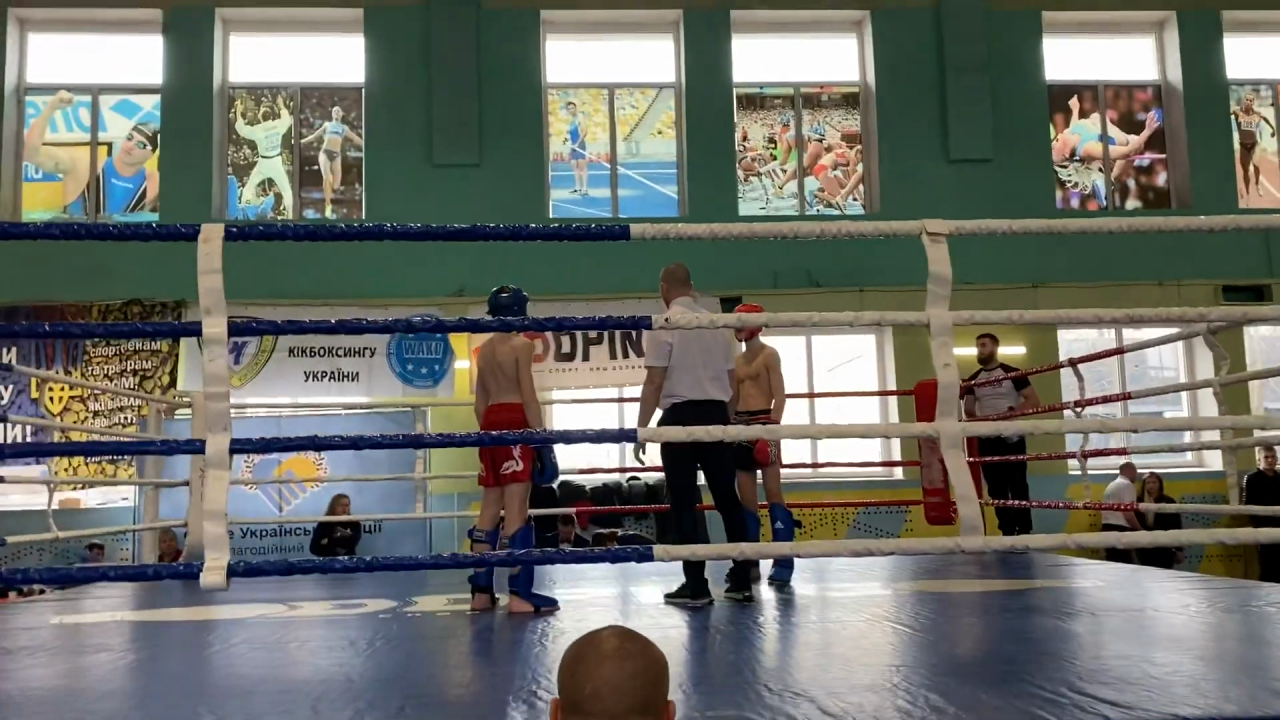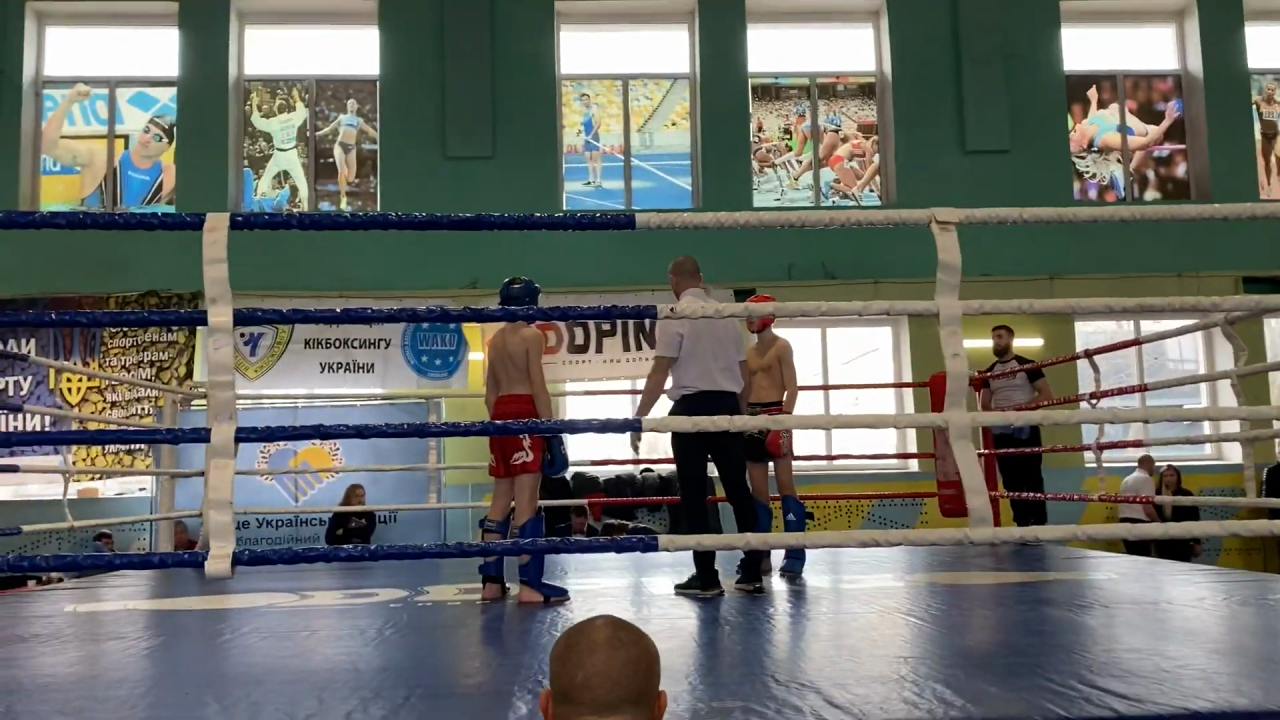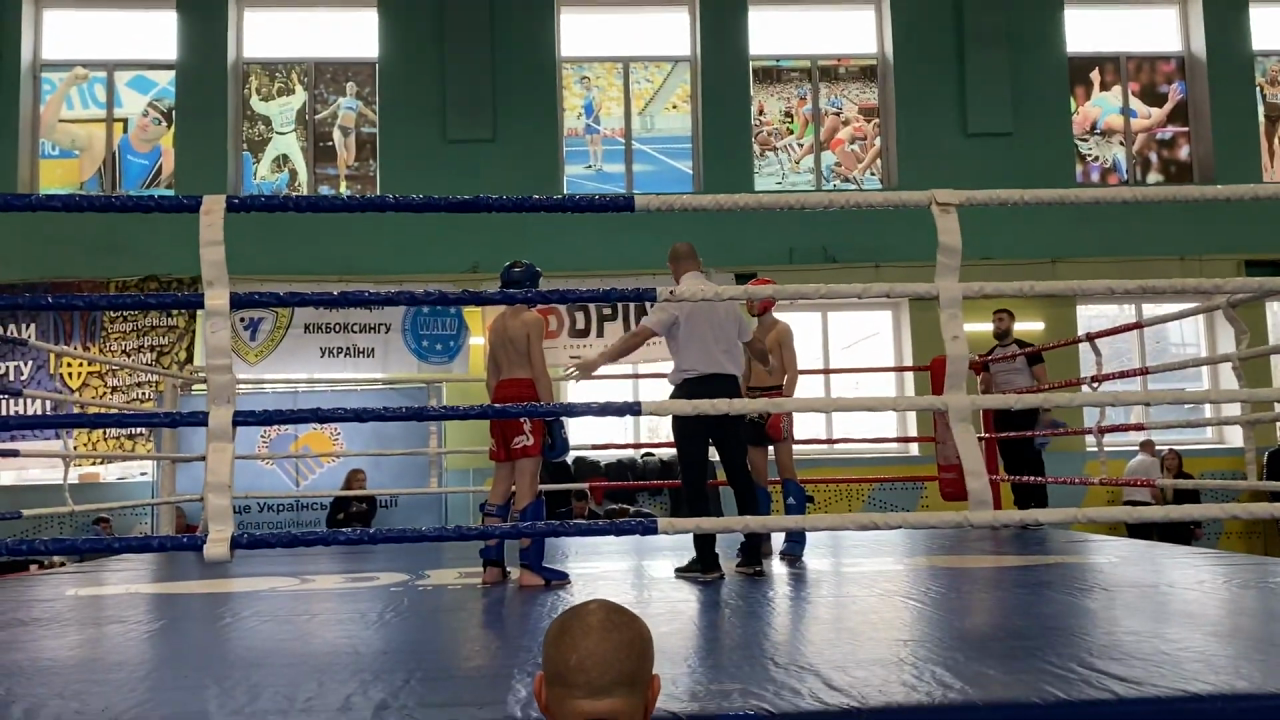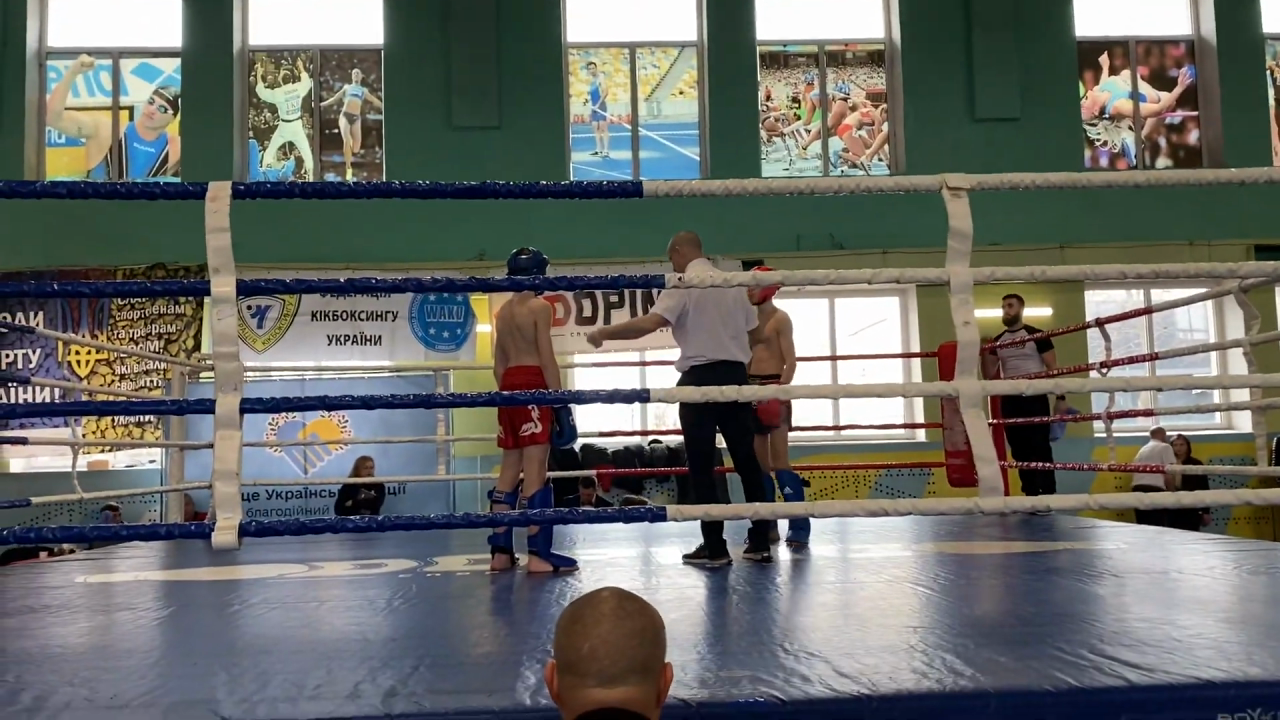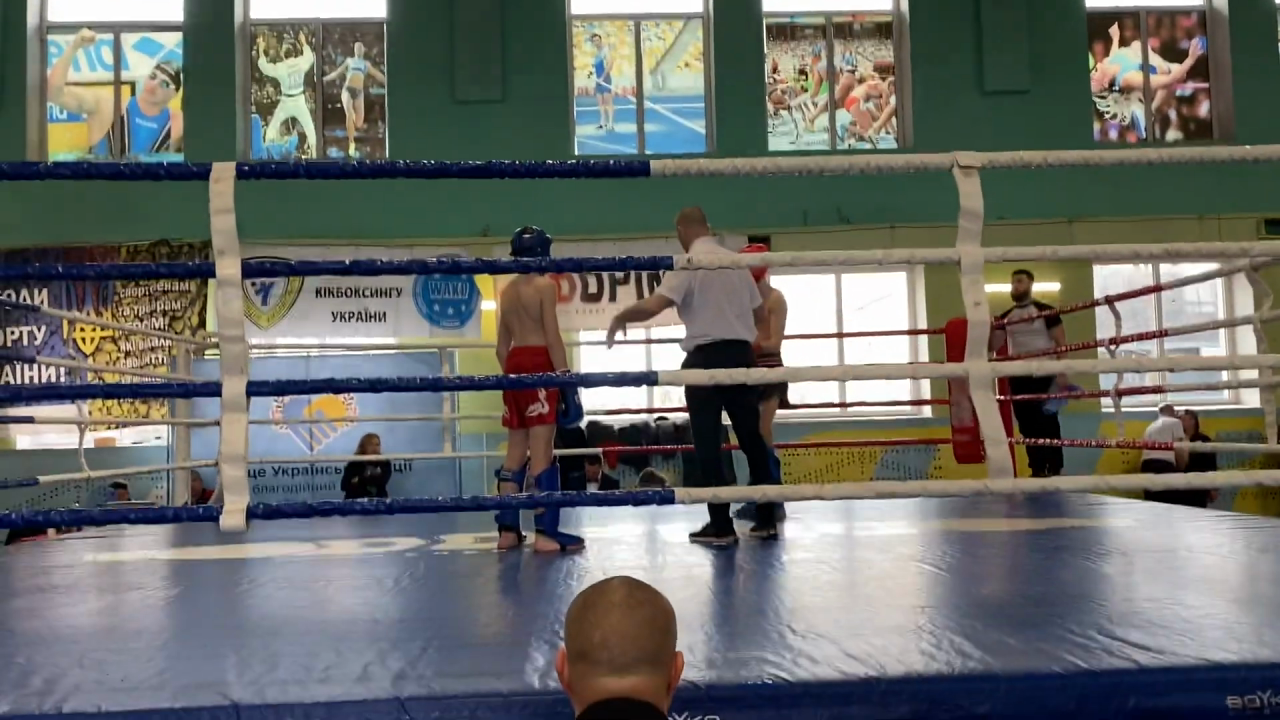
dt=0.3s
person 1, frame 1
left shoulder: (664, 324)
right shoulder: (716, 324)
left elbow: (654, 383)
right elbow: (731, 382)
left wrist: (641, 429)
left hip: (680, 417)
right hip: (715, 415)
left knee: (684, 503)
right knee: (727, 497)
left ankle: (696, 586)
right ankle: (742, 581)
person 1, frame 2
left shoulder: (674, 316)
right shoulder: (726, 314)
left elbow: (660, 371)
right elbow: (744, 372)
left wrist: (640, 417)
right wrist: (738, 411)
left hip: (692, 408)
right hip: (727, 406)
left knee: (694, 495)
right knee: (738, 489)
left ankle: (706, 577)
right ankle: (752, 572)
person 1, frame 3
left shoulder: (675, 299)
right shoulder: (726, 298)
left elbow: (639, 336)
right elbow: (756, 345)
left wrist: (597, 361)
right wrist: (767, 363)
left hip: (693, 392)
right hip: (729, 389)
left knee: (695, 478)
right knee: (739, 471)
left ankle: (707, 561)
right ankle: (753, 555)
person 1, frame 4
left shoulder: (683, 286)
right shoulder: (732, 284)
left elbow: (648, 324)
right elbow: (756, 334)
left wrist: (604, 333)
left hip: (700, 379)
right hip: (735, 376)
left knee: (702, 465)
right knee: (746, 458)
left ankle: (714, 547)
right ankle: (760, 541)
person 1, frame 5
left shoulder: (688, 264)
left elbow: (652, 306)
right elbow: (761, 314)
left wrist: (619, 318)
left hip: (706, 358)
right hip: (741, 355)
left knee: (708, 443)
right knee: (751, 436)
left ankle: (721, 525)
right ankle: (767, 519)
person 2, frame 1
left shoulder: (484, 349)
right shoulder: (521, 344)
right elbow: (528, 396)
right wrist: (541, 435)
left hip: (491, 423)
right hip: (515, 423)
left knee: (490, 508)
right knee: (516, 508)
left ankle: (482, 592)
right ankle: (519, 594)
person 2, frame 2
left shoulder: (495, 339)
right shoulder: (532, 335)
right elbow: (538, 387)
left hip: (501, 414)
right hip: (525, 414)
left knee: (501, 498)
right knee: (526, 498)
left ankle: (492, 581)
right ankle: (529, 584)
person 2, frame 3
left shoulder: (496, 324)
right shoulder: (532, 319)
right elbow: (538, 371)
right wrist: (552, 413)
left hip: (501, 399)
right hip: (526, 398)
left knee: (501, 483)
right knee: (527, 483)
left ankle: (493, 565)
right ankle: (530, 567)
person 2, frame 4
left shoulder: (503, 311)
right shoulder: (539, 307)
right elbow: (546, 359)
left hip: (509, 388)
right hip: (533, 387)
left knee: (510, 470)
right knee: (535, 470)
left ankle: (501, 552)
right ankle: (538, 554)
person 2, frame 5
left shoulder: (507, 291)
right shoulder: (545, 285)
left elbow: (502, 346)
right elbow: (552, 337)
left hip: (514, 365)
right hip: (539, 365)
left knee: (517, 450)
right knee: (541, 449)
left ankle: (508, 530)
right ankle: (545, 533)
person 3, frame 1
left shoulder: (769, 354)
right shoulder: (737, 360)
left elbow: (780, 396)
left wrist: (772, 429)
left hip: (762, 424)
right hip: (739, 427)
left knee: (773, 493)
right knee: (746, 499)
left ankle: (783, 563)
right ankle: (749, 562)
person 3, frame 2
left shoulder: (781, 346)
right shoulder: (749, 352)
left elbow: (792, 388)
left hip: (775, 417)
left knee: (785, 486)
right knee: (758, 490)
left ankle: (794, 555)
person 3, frame 3
left shoulder: (782, 330)
right shoulder: (750, 335)
left elbow: (792, 372)
left hip: (775, 401)
left knee: (785, 470)
right knee: (757, 474)
left ankle: (795, 539)
right ankle: (761, 537)
person 3, frame 4
left shoulder: (780, 318)
left elbow: (790, 361)
left knee: (780, 461)
right knee: (759, 462)
left ankle: (799, 526)
right ankle: (768, 524)
person 3, frame 5
left shoulder: (775, 298)
left elbow: (775, 342)
left wrist: (754, 346)
left hip: (769, 370)
left knee: (762, 435)
right knee: (757, 438)
right ankle: (773, 503)
person 4, frame 1
left shoulder: (1012, 373)
right shoulder: (973, 380)
left elbow: (1034, 401)
right elbow: (968, 410)
left wrist: (1011, 411)
right wrist: (980, 420)
left hip: (1011, 437)
right hip: (986, 440)
left knee: (1017, 486)
right knee: (996, 488)
left ankle: (1024, 531)
right ankle: (1007, 532)
person 4, frame 2
left shoulder: (1027, 365)
right shoulder: (989, 372)
left elbow: (1046, 394)
right elbow: (985, 403)
left hip: (1025, 429)
right hip: (1001, 431)
left knee: (1032, 478)
right knee: (1011, 480)
left ankle: (1039, 524)
right ankle: (1022, 524)
person 4, frame 3
left shoulder: (1027, 349)
right shoulder: (989, 356)
left elbow: (1043, 381)
right elbow: (983, 386)
right wrist: (986, 388)
left hip: (1026, 412)
right hip: (1001, 415)
left knee: (1032, 461)
right knee: (1011, 463)
left ankle: (1039, 508)
right ankle: (1023, 508)
person 4, frame 4
left shoulder: (1036, 336)
right shoulder: (998, 341)
left elbow: (1052, 368)
right elbow: (989, 374)
left wrist: (1060, 397)
right wrist: (986, 353)
left hip: (1034, 398)
right hip: (1010, 400)
left knee: (1040, 448)
right knee: (1020, 450)
left ankle: (1047, 495)
right ankle: (1030, 495)
person 4, frame 5
left shoulder: (1045, 311)
right shoulder: (1006, 317)
left elbow: (1061, 343)
right elbow: (993, 346)
left wrist: (1062, 373)
left hip: (1042, 375)
right hip: (1018, 377)
left knee: (1047, 423)
right knee: (1027, 426)
left ankle: (1054, 471)
right ankle: (1038, 471)
